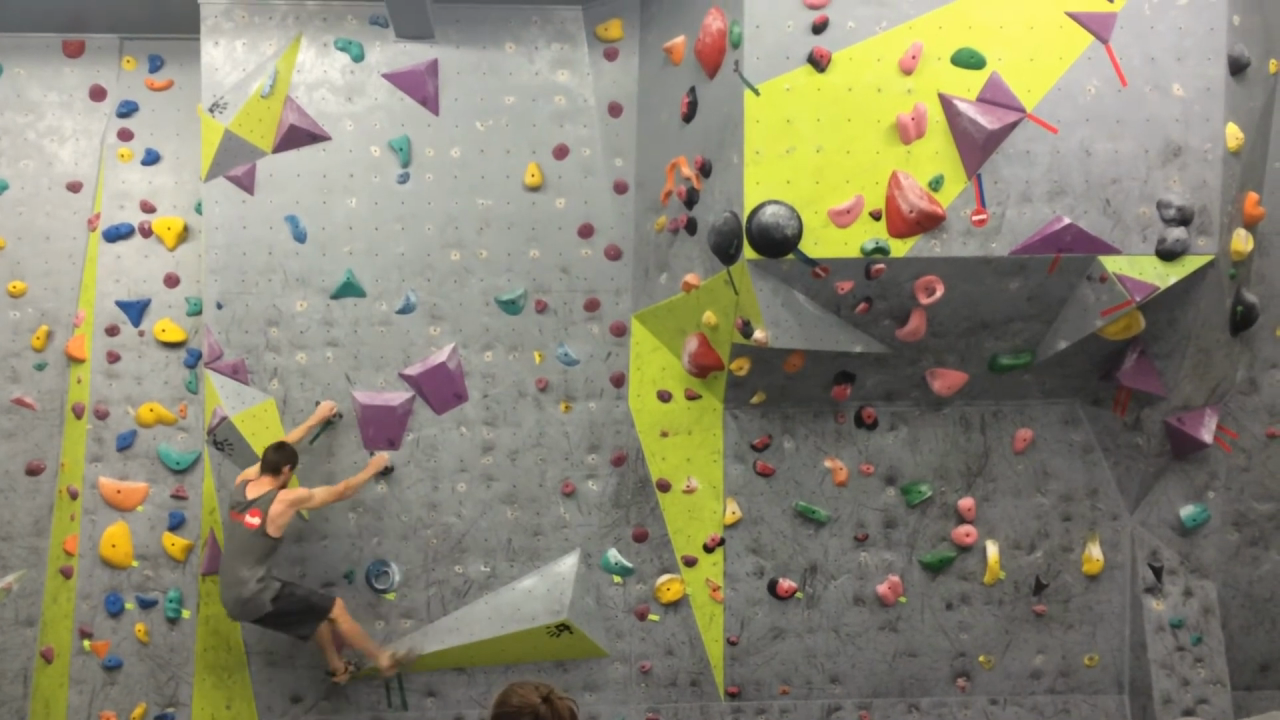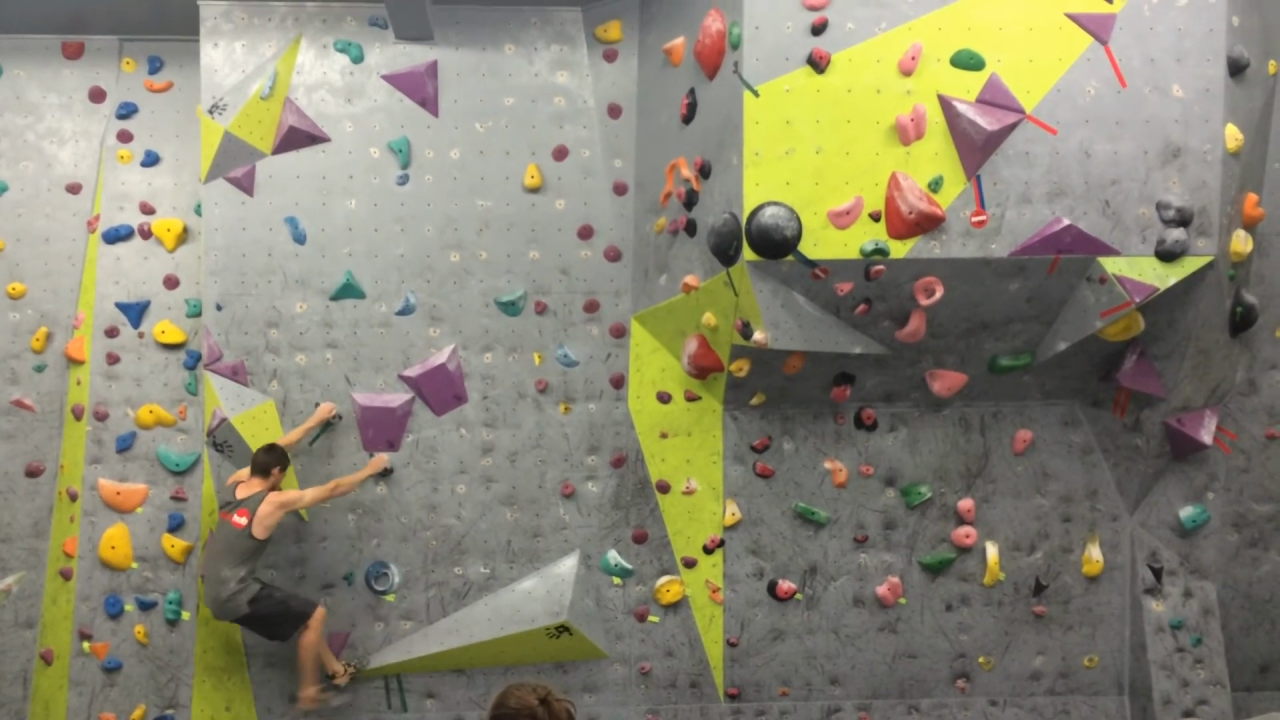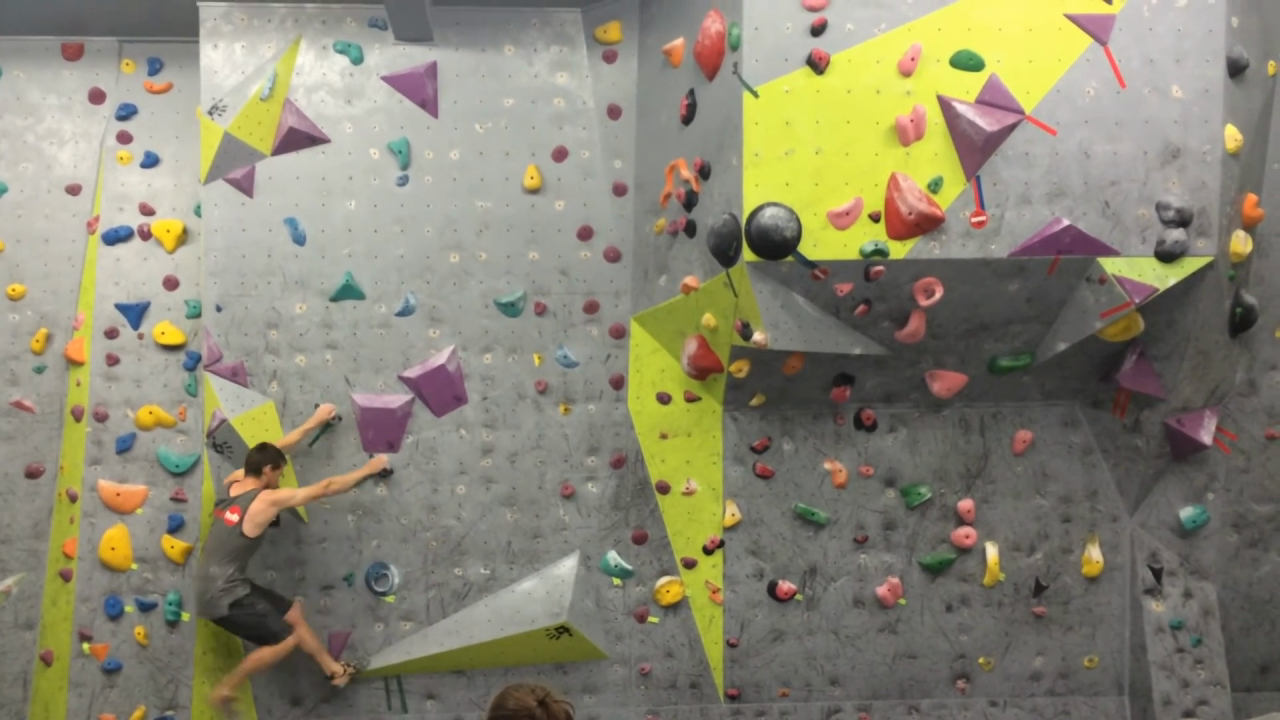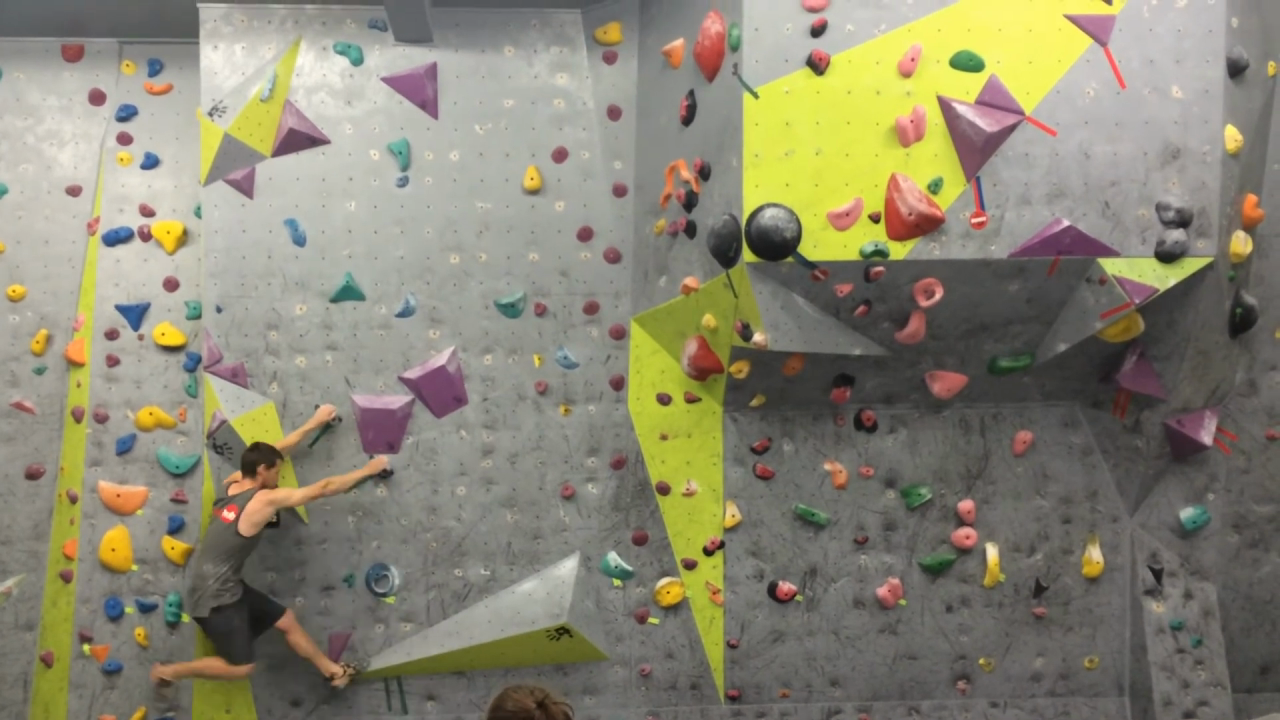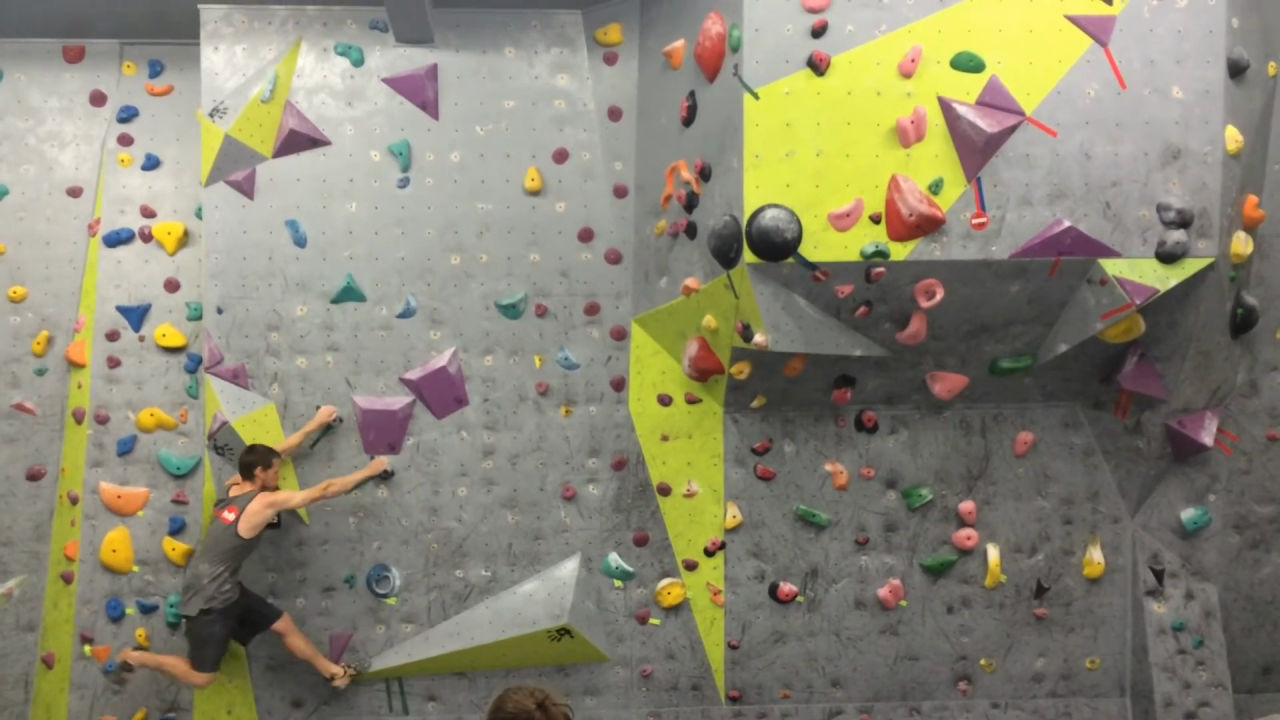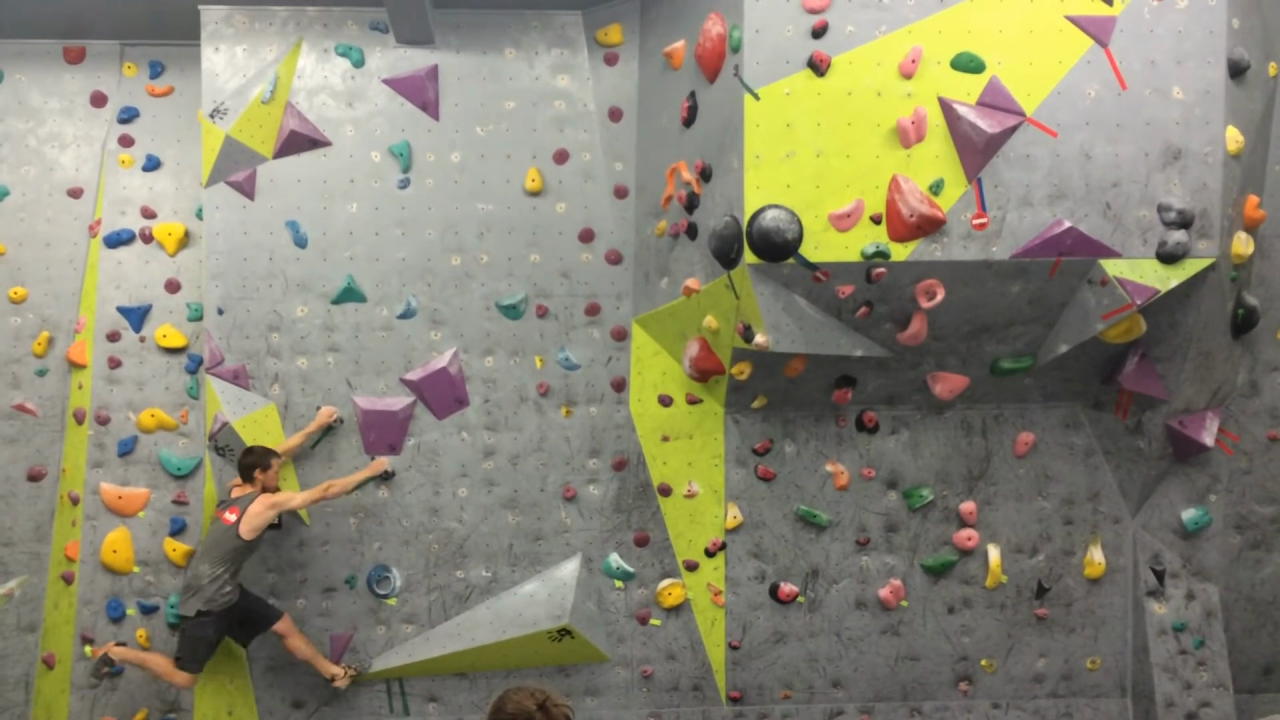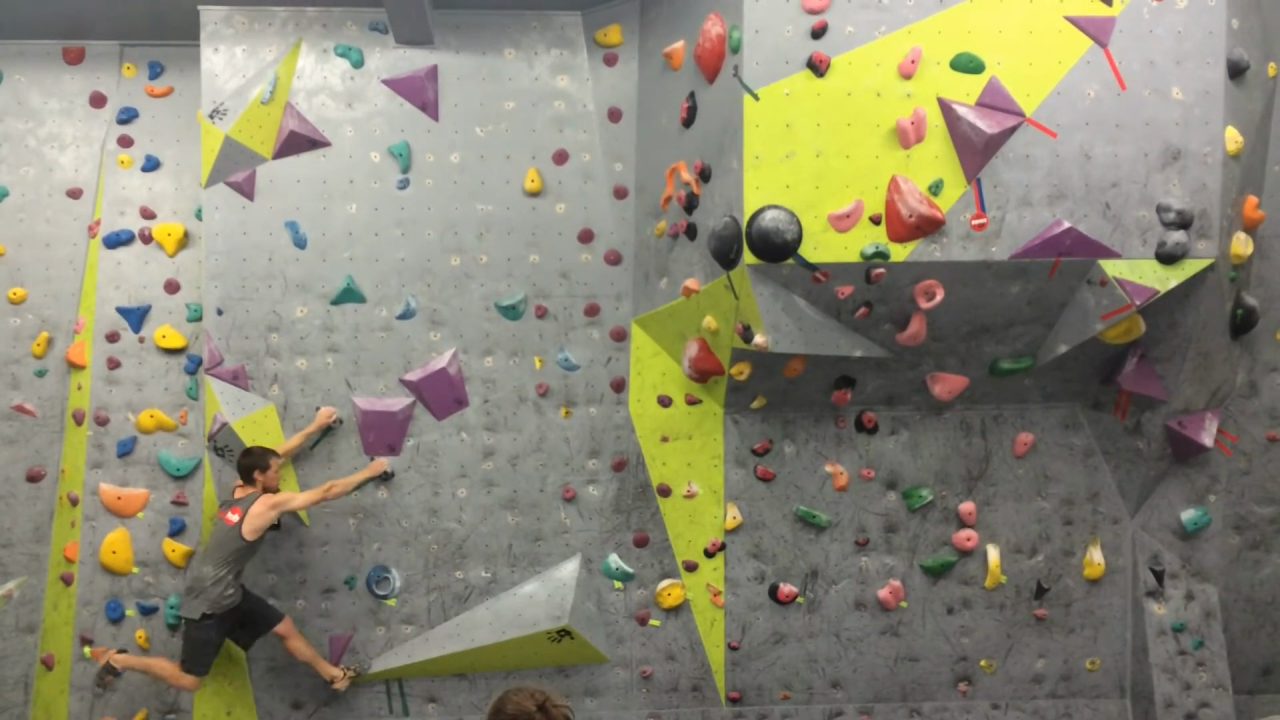
dt=0.1s
person 1, frame 1
left shoulder: (243, 480)
right shoulder: (286, 499)
left elbow: (278, 451)
right elbow: (340, 492)
left wrist: (316, 419)
right wrist: (373, 468)
left hip: (233, 595)
right hip: (255, 597)
left knee: (309, 609)
right knee: (335, 609)
left ankle: (338, 667)
right ankle: (382, 660)
person 1, frame 2
left shoulder: (238, 481)
right shoulder: (276, 502)
left elbow: (274, 451)
right elbow: (331, 490)
left wrist: (313, 422)
right wrist: (370, 469)
left hip: (222, 589)
right hip: (235, 596)
left knee: (300, 612)
right knee: (315, 615)
left ankle: (336, 669)
right ankle: (309, 691)
person 1, frame 3
left shoulder: (234, 480)
right shoulder: (269, 499)
left elbow: (271, 451)
right elbow: (324, 488)
left wrist: (313, 423)
right wrist: (368, 469)
left hip: (218, 588)
right hip: (222, 596)
left knee: (294, 615)
right knee: (285, 640)
left ankle: (335, 669)
right ankle: (225, 689)
person 1, frame 4
left shoulder: (233, 483)
right shoulder: (264, 499)
left elbow: (272, 451)
right elbow: (323, 489)
left wrist: (313, 424)
right wrist: (367, 470)
left hip: (228, 587)
right hip: (214, 594)
left knee: (287, 622)
right knee: (241, 666)
left ankle: (333, 670)
right ankle: (168, 671)
person 1, frame 5
left shoulder: (235, 486)
right shoulder: (267, 501)
left elbow: (271, 454)
right elbow: (323, 491)
left wrist: (314, 426)
right wrist: (369, 471)
left hip: (227, 591)
right hip: (207, 597)
left knee: (284, 625)
right knee: (199, 676)
left ankle: (334, 671)
right ankle: (134, 657)
person 1, frame 6
left shoulder: (237, 488)
right shoulder: (267, 503)
left elbow: (278, 453)
right elbow: (325, 491)
left wrist: (314, 427)
right wrist: (369, 471)
left hip: (226, 592)
right hip: (206, 599)
left knee: (284, 627)
right knee: (183, 677)
left ankle: (335, 672)
right ankle: (115, 653)
person 1, frame 7
left shoulder: (240, 489)
right shoulder: (269, 503)
left elbow: (277, 454)
right elbow: (327, 492)
left wrist: (314, 428)
right wrist: (369, 472)
left hip: (229, 593)
right hip: (208, 601)
left knee: (286, 628)
right knee: (189, 680)
left ankle: (334, 674)
right ankle: (118, 659)
